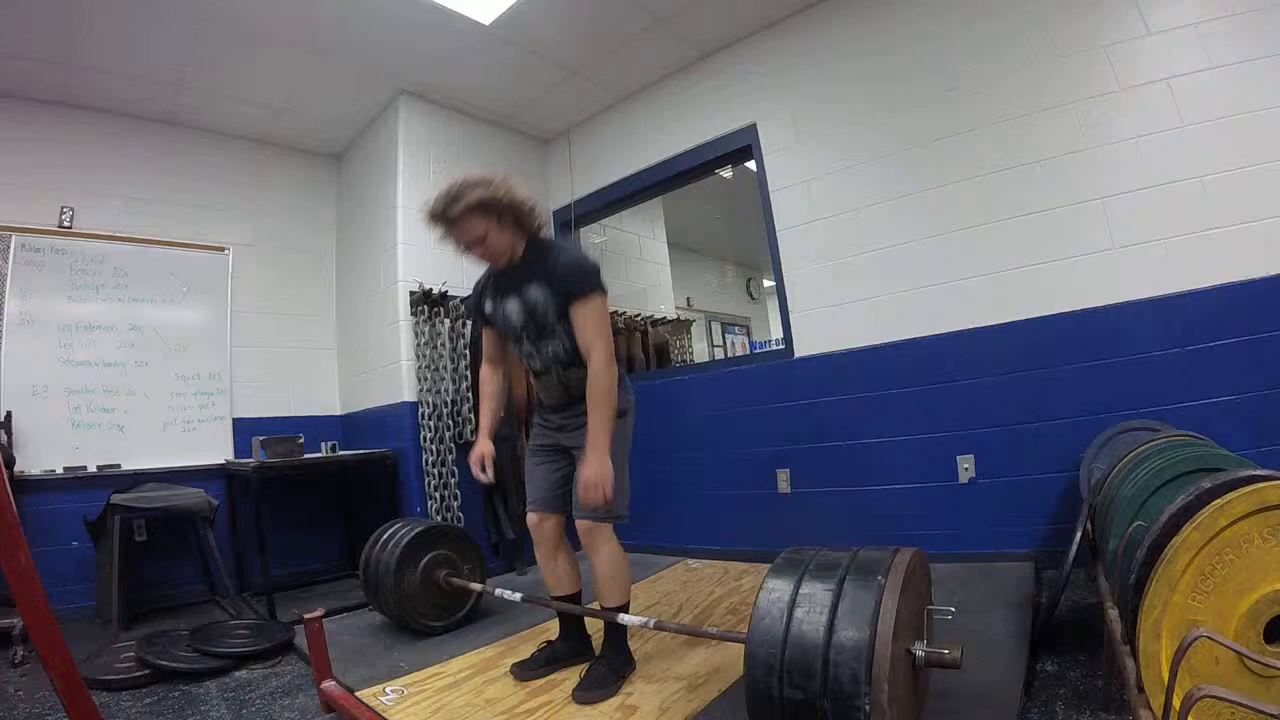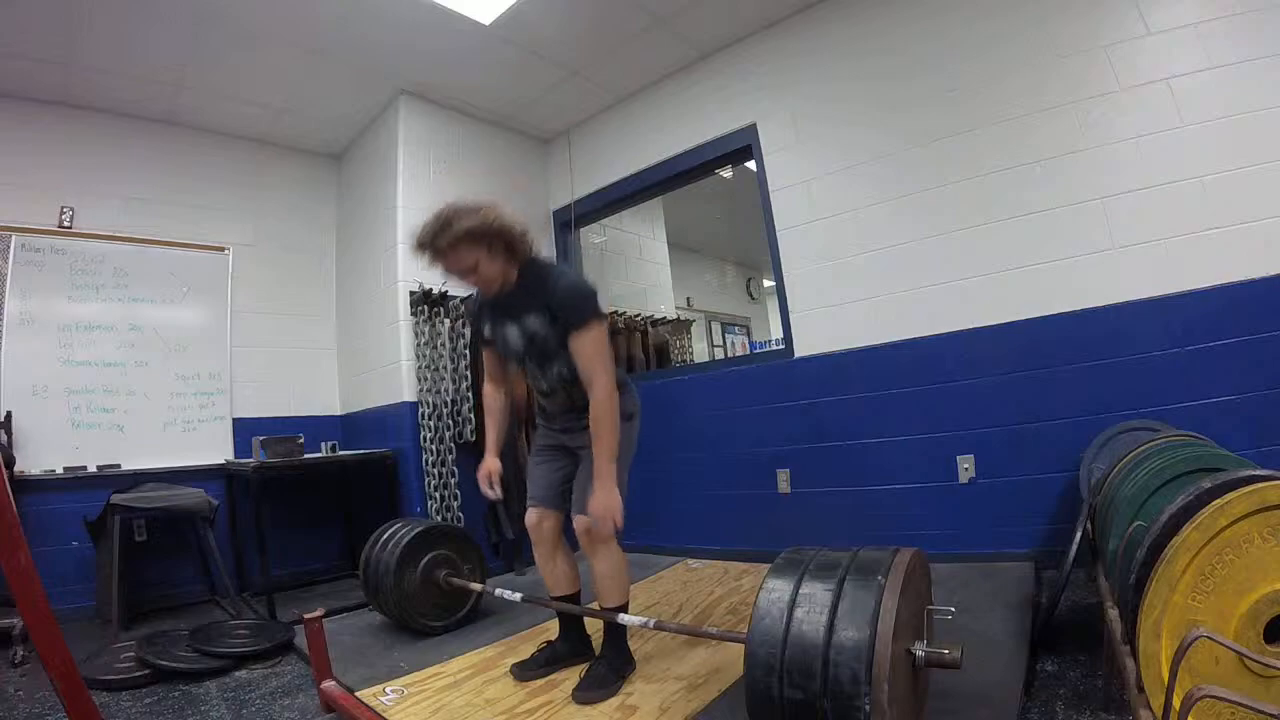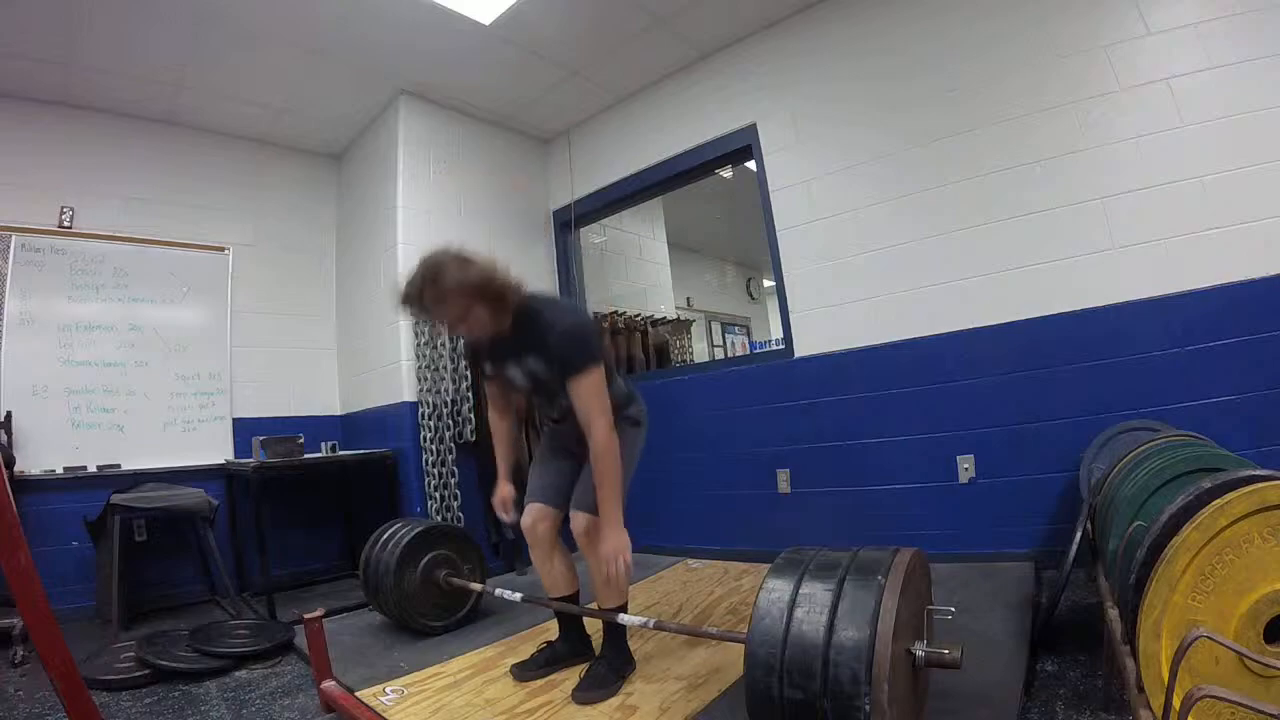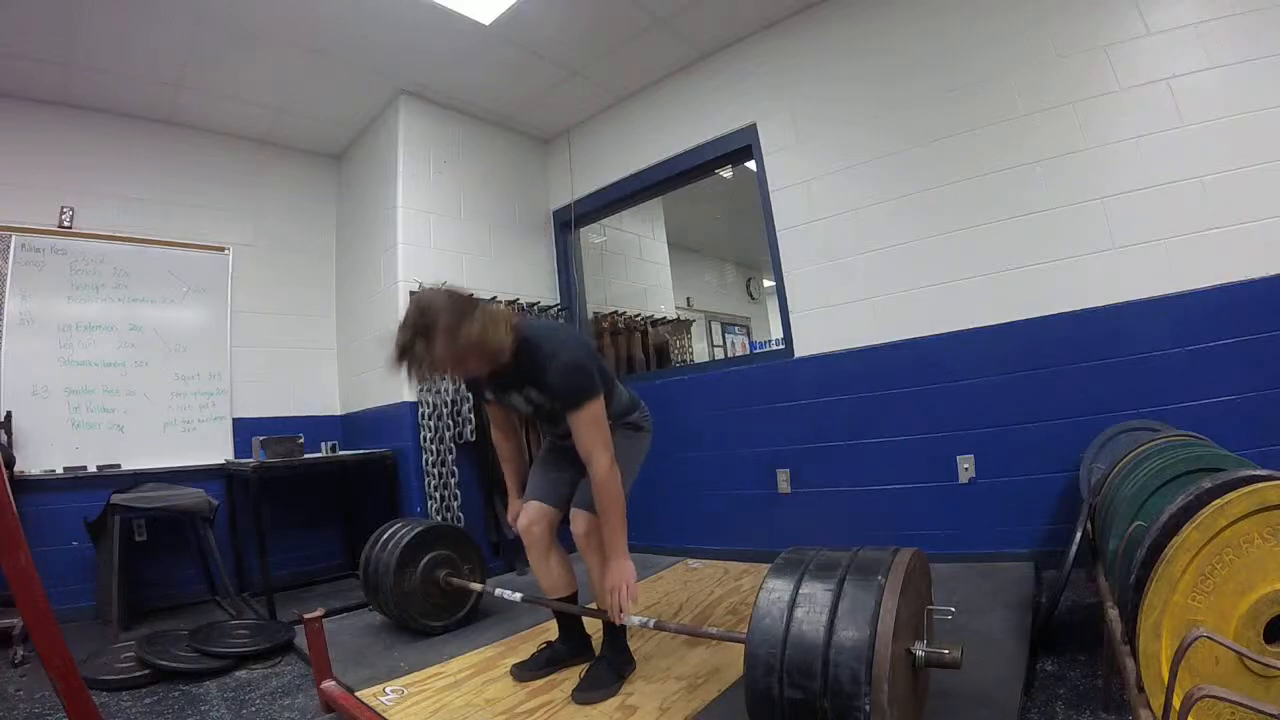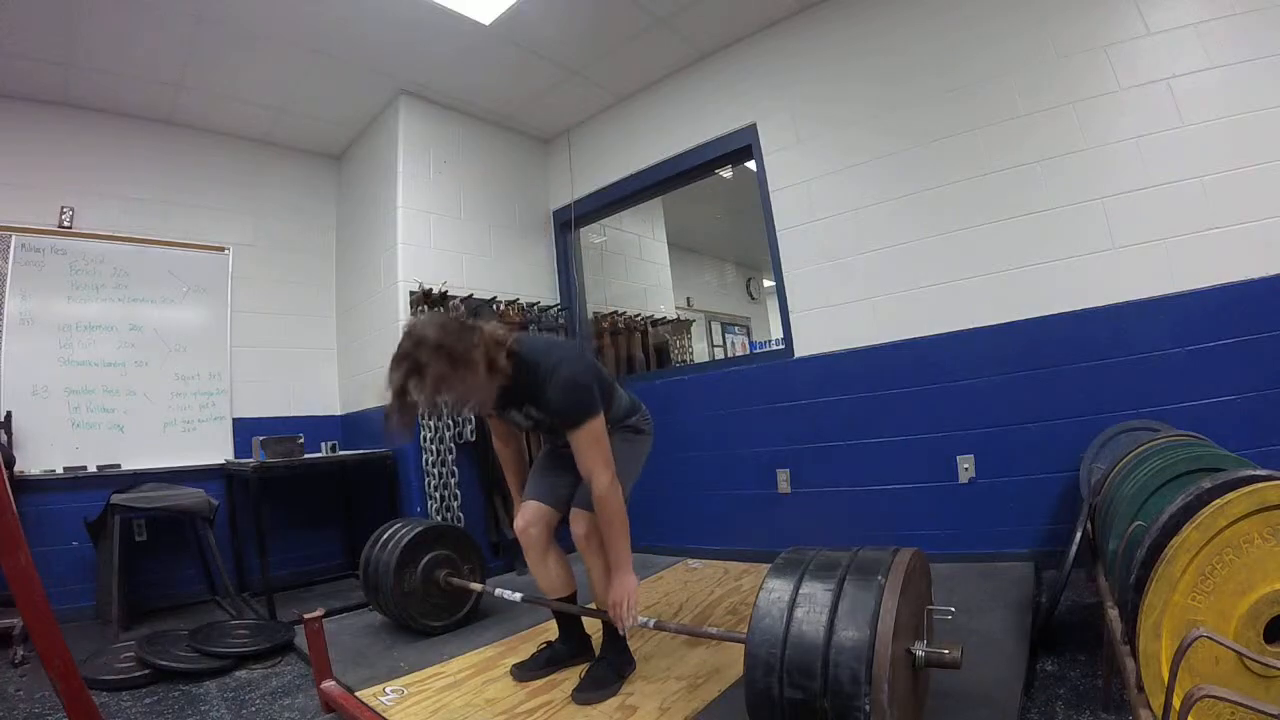
dt=0.1s
person 1, frame 1
left shoulder: (567, 266)
right shoulder: (486, 290)
left elbow: (600, 361)
right elbow: (493, 367)
left wrist: (599, 452)
right wrist: (484, 435)
left hip: (599, 409)
right hip: (549, 419)
left knee: (592, 523)
right knee: (542, 525)
left ankle: (617, 650)
right ankle: (573, 638)
person 1, frame 2
left shoulder: (564, 290)
right shoulder: (485, 310)
left elbow: (601, 388)
right elbow: (496, 384)
left wrist: (606, 481)
right wrist: (491, 451)
left hip: (606, 414)
right hip: (553, 419)
left knee: (590, 525)
right knee: (540, 524)
left ankle: (616, 650)
right ankle: (572, 639)
person 1, frame 3
left shoulder: (560, 326)
right shoulder: (482, 341)
left elbow: (600, 431)
right elbow: (501, 411)
left wrist: (613, 525)
right wrist: (504, 478)
left hip: (615, 423)
right hip: (562, 428)
left knee: (586, 526)
right knee: (536, 525)
left ankle: (616, 650)
right ankle: (572, 639)
person 1, frame 4
left shoulder: (559, 355)
right shoulder: (483, 366)
left elbow: (601, 462)
right elbow: (504, 432)
left wrist: (618, 558)
right wrist: (516, 496)
left hip: (619, 428)
right hip: (564, 437)
left knee: (585, 528)
right knee: (532, 526)
left ankle: (616, 651)
right ankle: (572, 640)
person 1, frame 5
left shoulder: (558, 373)
right shoulder: (487, 377)
left elbow: (602, 480)
right elbow: (507, 440)
left wrist: (623, 573)
right wrist: (521, 503)
left hip: (621, 431)
right hip: (567, 438)
left knee: (585, 528)
right knee: (530, 526)
left ankle: (616, 652)
right ankle: (572, 640)
